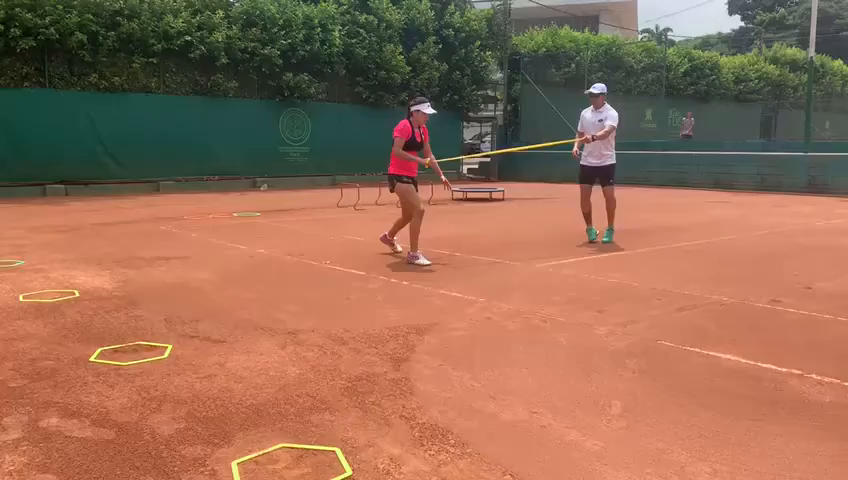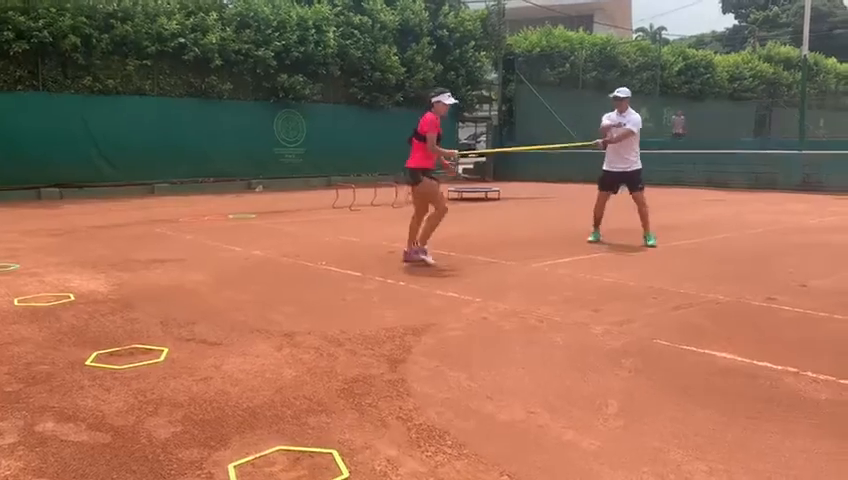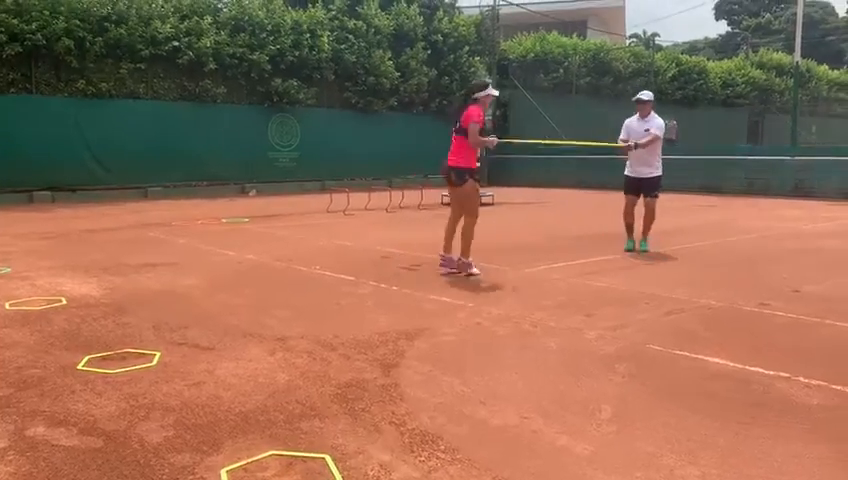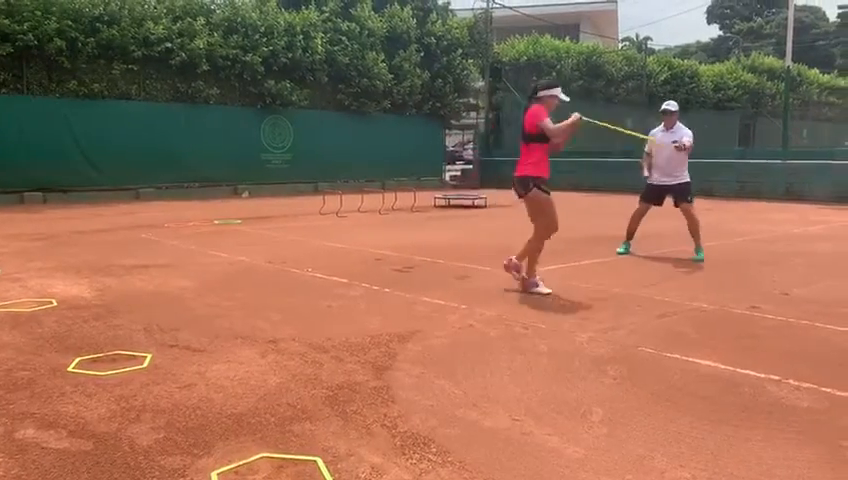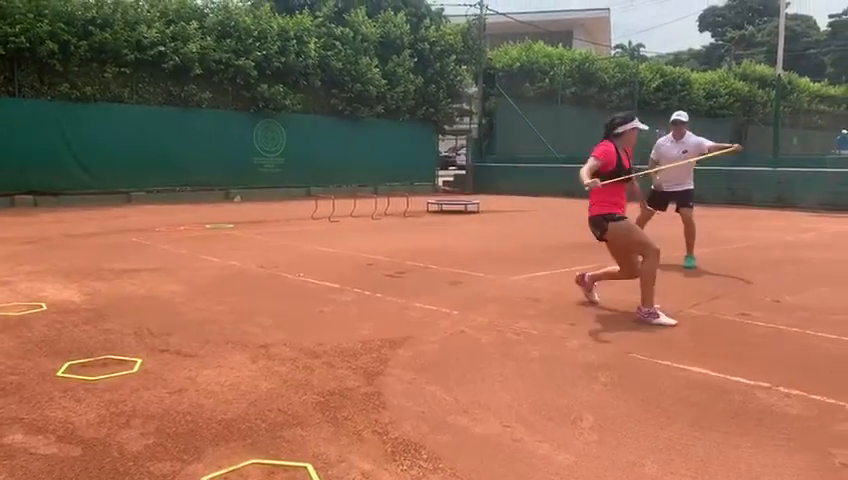
dt=0.5s
person 1, frame 1
left shoulder: (423, 130)
right shoulder: (404, 126)
left elbow: (428, 155)
right elbow: (397, 152)
left wrist: (441, 175)
right wrist: (420, 160)
left hip: (410, 176)
right hip: (398, 176)
left knee: (408, 215)
right knee: (418, 210)
left ankle: (389, 237)
right ankle: (414, 253)
person 1, frame 2
left shoulder: (433, 119)
right shoulder: (431, 119)
right elbow: (431, 148)
left wrist: (444, 162)
right wrist: (450, 153)
left hip: (420, 170)
right hip: (419, 170)
left knee: (420, 211)
right knee: (441, 208)
left ankle: (411, 250)
right ankle: (420, 246)
person 1, frame 3
left shoulder: (467, 110)
right shoulder: (476, 111)
right elbow: (473, 140)
left wrist: (486, 142)
right wrist: (488, 141)
left hip: (454, 168)
right hip: (463, 170)
left knee: (456, 214)
right knee: (472, 216)
left ankle: (447, 257)
right ankle: (464, 261)
person 1, frame 4
left shoulder: (540, 113)
right shoulder: (536, 110)
left elbow: (554, 145)
right elbow: (553, 131)
left wrist: (568, 130)
right wrist: (572, 120)
left hip: (534, 178)
right hip: (530, 178)
left knee: (550, 228)
right knee: (544, 229)
left ankle: (517, 261)
right ankle: (529, 278)
person 1, frame 5
left shoulder: (627, 152)
right shoulder: (606, 149)
left elbow: (631, 183)
right elbow: (585, 170)
left wrist: (643, 203)
right wrist: (588, 183)
left hip: (614, 217)
right hip: (606, 217)
left knee: (630, 270)
right knee: (652, 252)
left ankle: (588, 279)
right ankle: (647, 309)
person 2, frame 1
left shoulder: (611, 114)
right shoulder: (584, 113)
left elbow: (607, 132)
right elbow: (580, 134)
left wrist: (592, 137)
right wrist: (576, 146)
left hip: (606, 161)
right hip: (587, 161)
left knee: (609, 194)
right knee: (584, 194)
left ankle: (610, 229)
right ankle: (590, 229)
person 2, frame 2
left shoulder: (635, 118)
right shoulder: (608, 117)
left elbow: (622, 136)
right elbow: (603, 129)
left wrist: (605, 141)
right wrist: (612, 125)
left hip: (631, 167)
right hip: (610, 166)
left knee: (639, 199)
right knee: (601, 199)
left ankle: (648, 234)
right ankle: (596, 231)
person 2, frame 3
left shoulder: (658, 122)
right shoulder: (629, 122)
left elbow: (650, 140)
right elbow: (621, 142)
left wrist: (636, 145)
right wrist: (625, 147)
left hip: (652, 172)
right hip: (632, 171)
left knee: (650, 206)
right knee: (629, 204)
left ankle: (644, 239)
right ankle: (630, 238)
person 2, frame 4
left shoulder: (685, 132)
right shoulder: (654, 133)
left elbow: (688, 145)
right elbow: (647, 155)
left wrist: (684, 147)
right wrist: (646, 170)
left hip: (679, 180)
right hip: (656, 180)
left knee: (689, 212)
right knee: (640, 211)
left ankle: (698, 249)
right ankle: (627, 243)
person 2, frame 5
left shoulder: (695, 142)
right shoulder: (661, 143)
left elbow: (713, 147)
right elbow: (653, 163)
left wrist: (732, 147)
right wrist: (654, 179)
left hip: (684, 187)
right hip: (661, 187)
left knee: (687, 218)
right knee: (643, 217)
left ankle: (690, 256)
